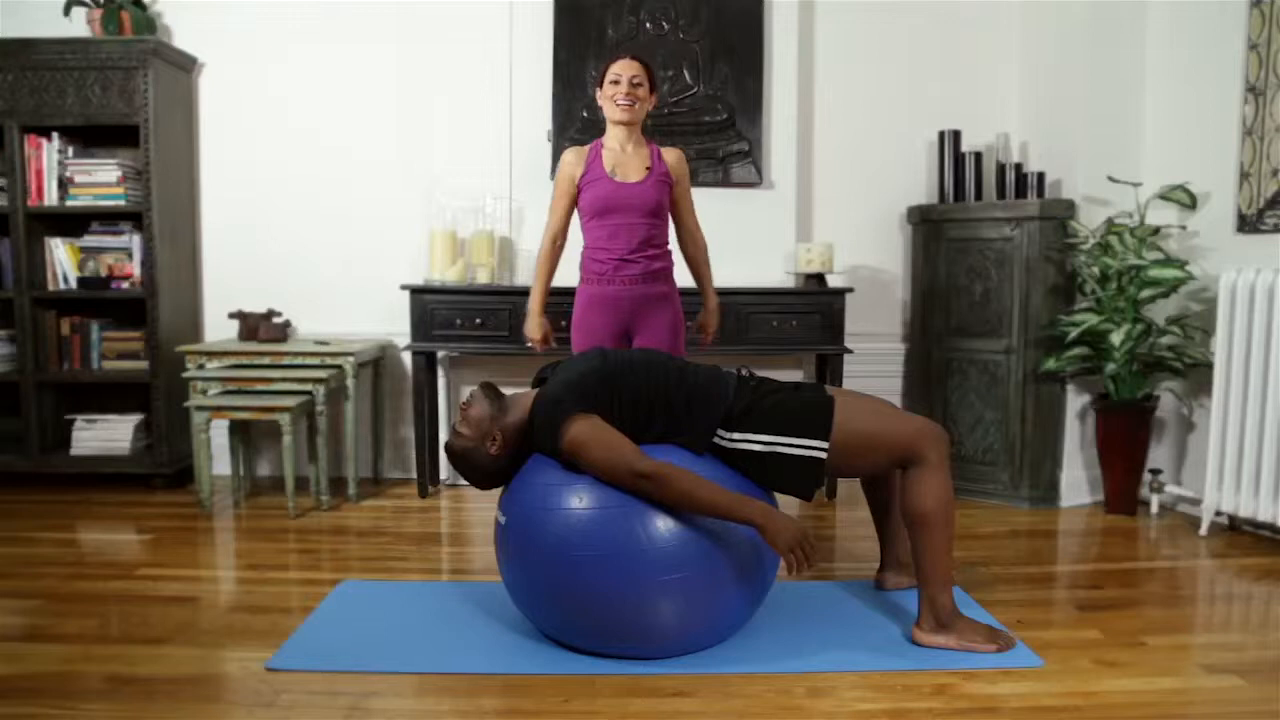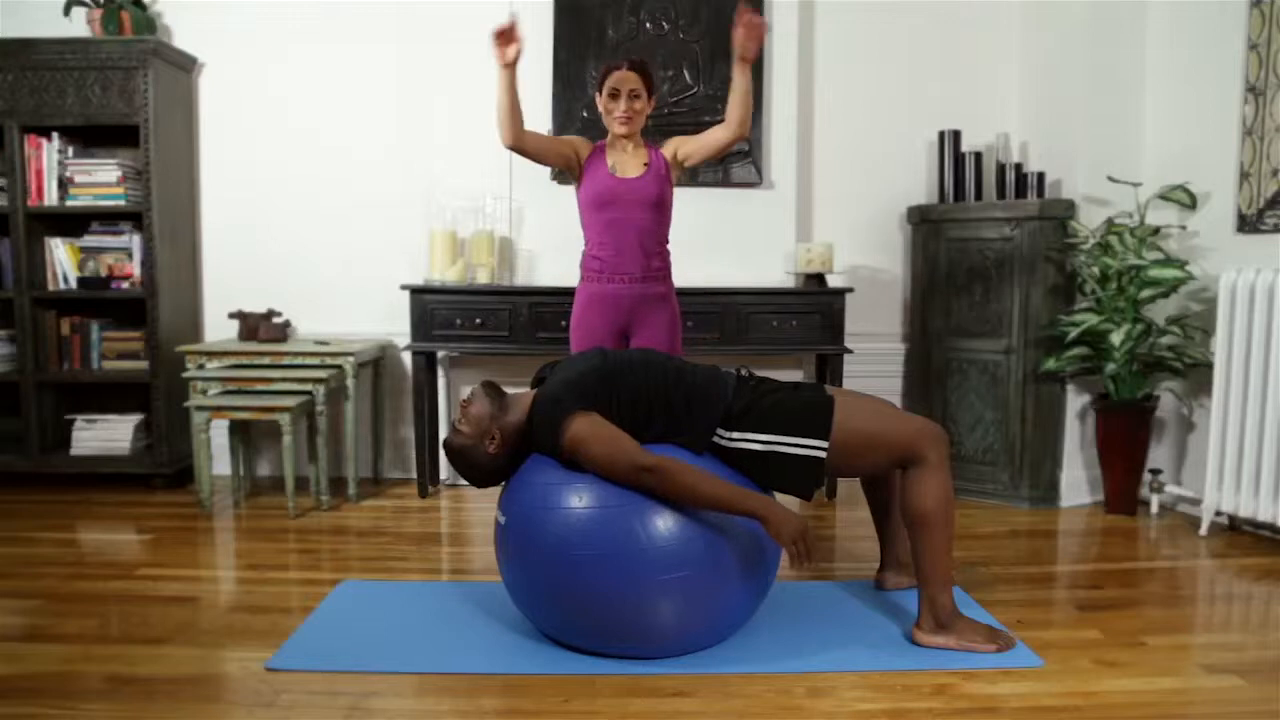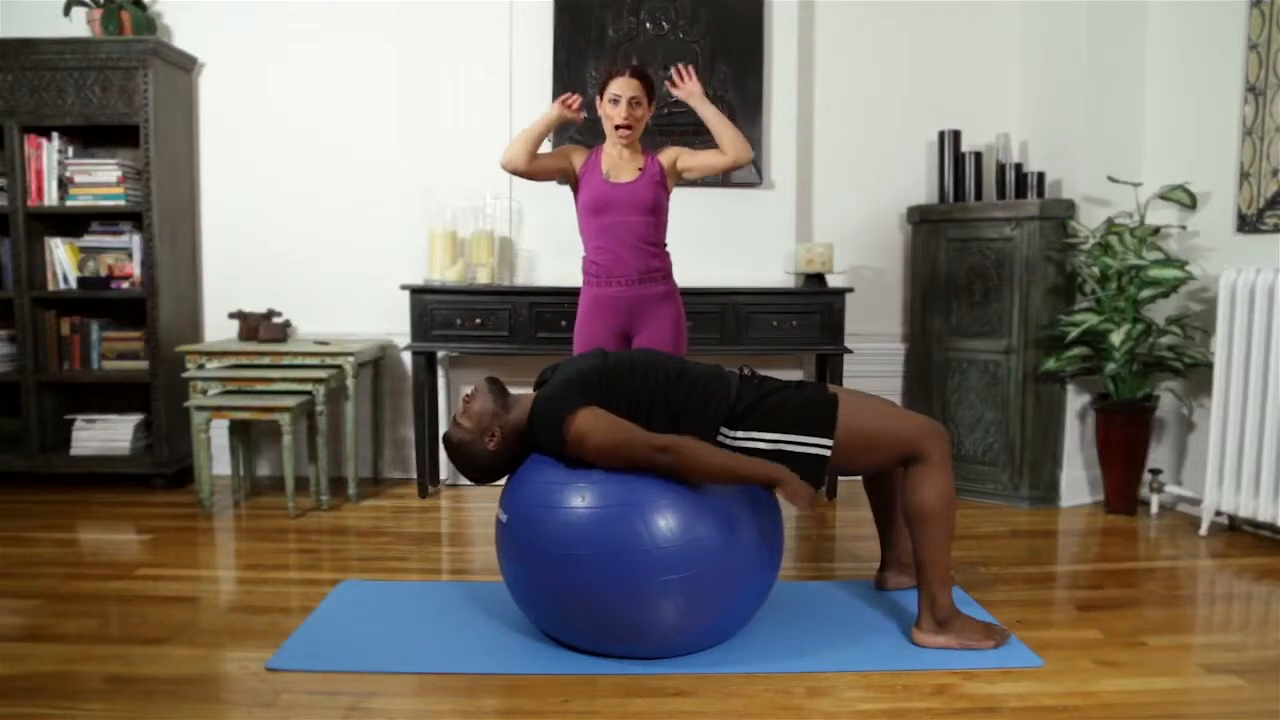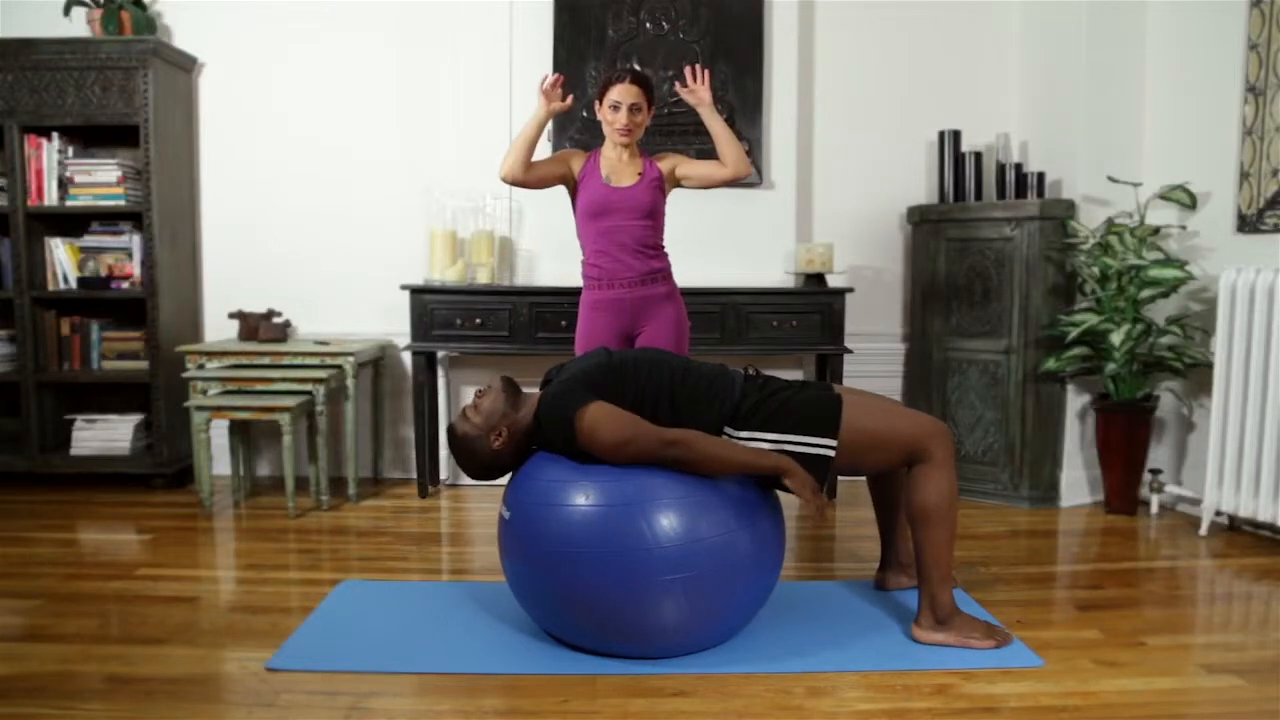
dt=0.4s
person 1, frame 1
left shoulder: (547, 387)
right shoulder: (556, 426)
right elbow: (648, 474)
right wrist: (762, 517)
left hip: (735, 393)
right hip: (740, 423)
left knee: (890, 430)
right knee: (926, 441)
left ankle: (898, 564)
right ankle: (939, 617)
person 1, frame 2
left shoulder: (547, 385)
right shoulder: (555, 425)
right elbow: (650, 469)
right wrist: (765, 509)
left hip: (735, 391)
right hip: (737, 423)
left knee: (890, 426)
right knee: (925, 440)
left ankle: (897, 564)
right ankle: (939, 618)
person 1, frame 3
left shoulder: (550, 388)
right shoulder: (558, 423)
right elbow: (661, 450)
right wrist: (774, 473)
left hip: (737, 392)
right hip: (743, 420)
left knee: (891, 428)
right knee: (927, 439)
left ankle: (899, 564)
right ankle: (939, 617)
person 1, frame 4
left shoulder: (555, 387)
right shoulder: (564, 418)
right elbow: (672, 443)
right wrist: (781, 464)
left hip: (743, 392)
right hip: (749, 421)
left knee: (898, 429)
right knee: (931, 438)
left ankle: (899, 564)
right ankle: (939, 614)
person 2, frame 1
left shoulder: (672, 161)
right shoulder: (576, 161)
left elbow: (690, 234)
right elbow: (554, 237)
left wrist: (709, 300)
right wrist: (536, 309)
left hip: (657, 301)
right hip: (597, 302)
person 2, frame 2
left shoulder: (669, 156)
right shoulder: (581, 155)
left elbow: (735, 130)
right elbow: (514, 139)
left wrist: (742, 64)
right wrist: (508, 69)
left hip: (655, 299)
right hip: (596, 299)
person 2, frame 3
left shoulder: (666, 162)
right shoulder: (578, 161)
left elbow: (738, 155)
right elbow: (514, 162)
left wrist: (698, 102)
right wrist: (556, 116)
left hip: (658, 303)
right hip: (599, 304)
person 2, frame 4
left shoulder: (663, 167)
right shoulder: (576, 165)
left elbow: (736, 168)
right elbow: (512, 173)
left wrist: (705, 109)
right wrist: (544, 113)
left hip: (659, 303)
right hip: (600, 306)
